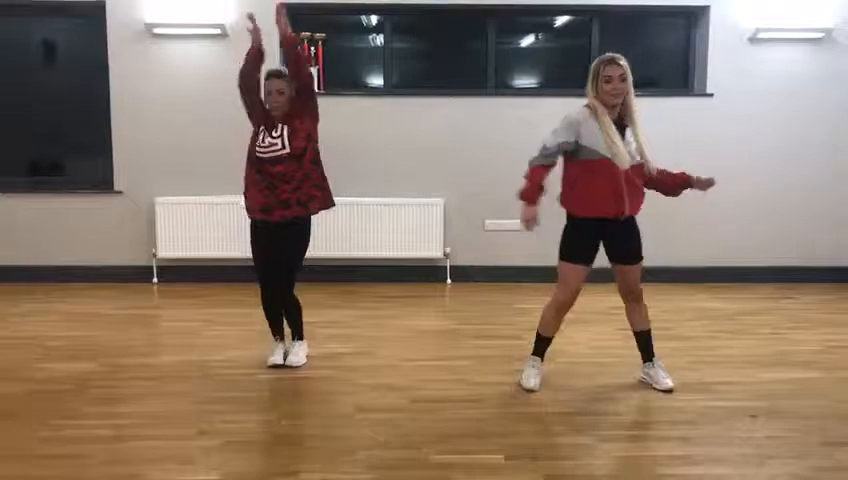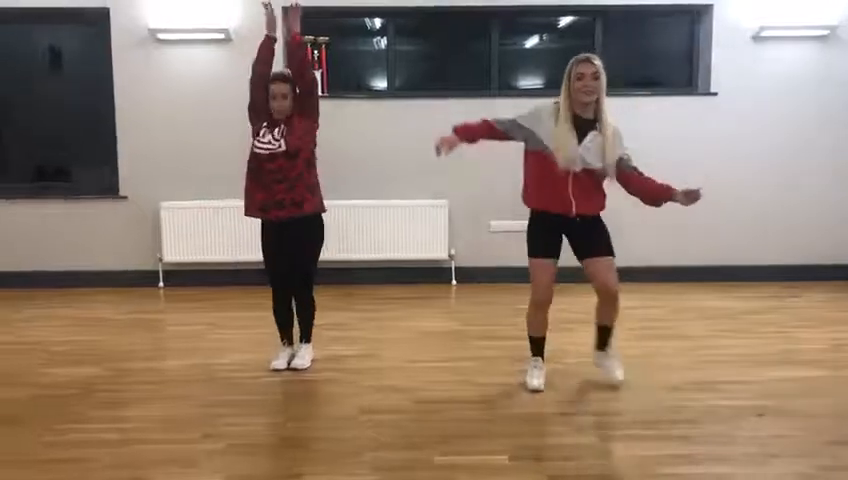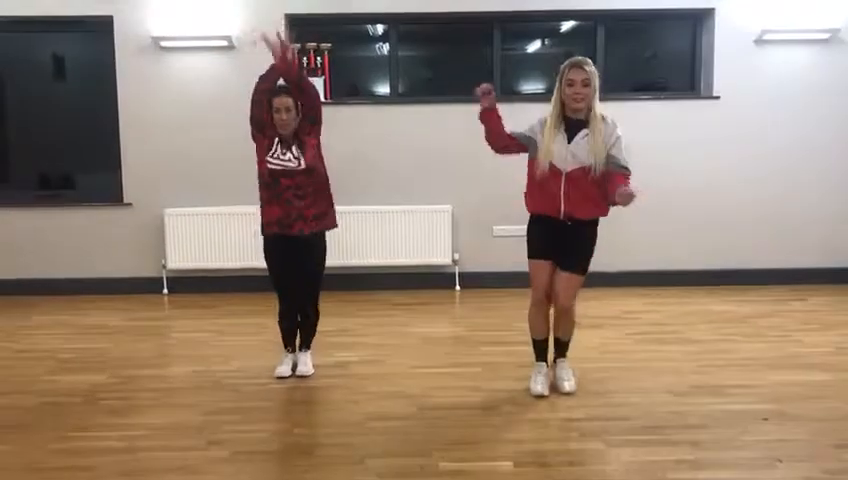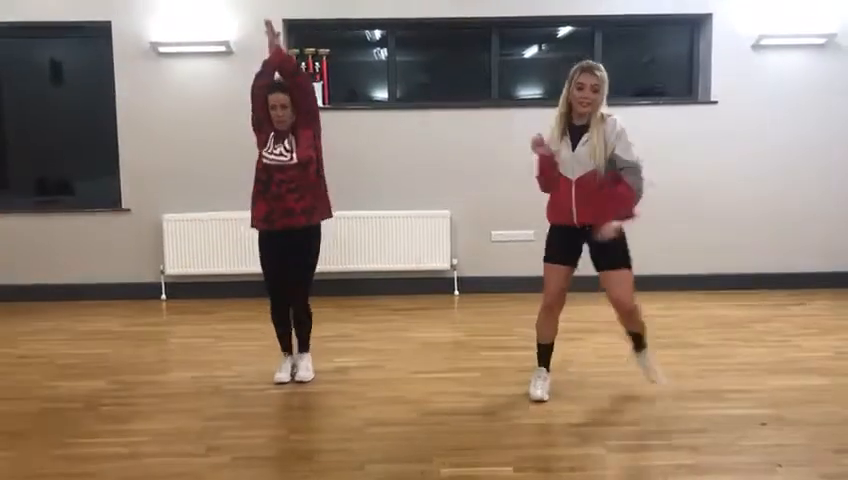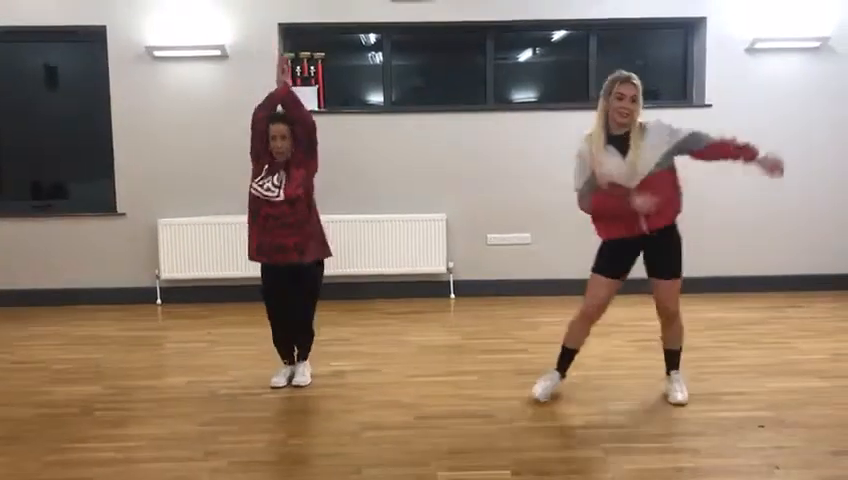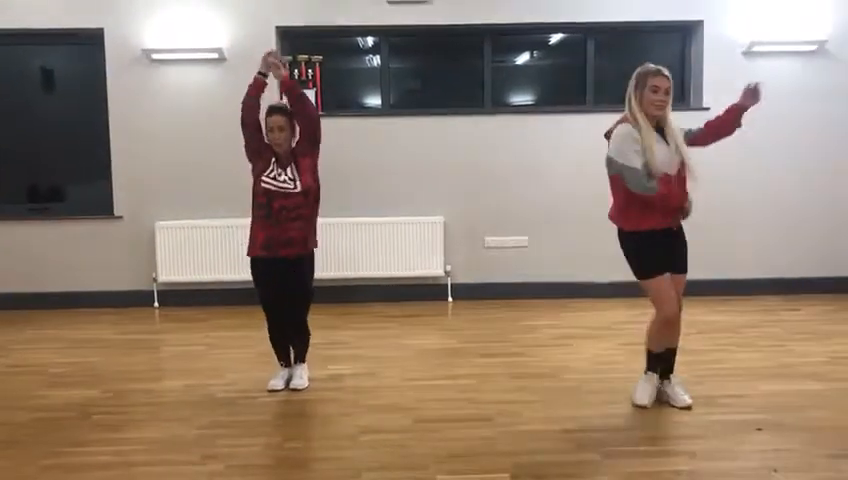
dt=0.3s
person 1, frame 1
left shoulder: (304, 116)
right shoulder: (260, 119)
left elbow: (305, 77)
right elbow: (246, 83)
left wrist: (288, 37)
right wrist: (256, 46)
left hip: (295, 218)
right hip: (262, 218)
left knee: (283, 284)
right knee: (267, 285)
left ankle: (298, 341)
right ankle: (278, 342)
person 1, frame 2
left shoulder: (306, 120)
right shoulder: (260, 121)
left elbow: (307, 79)
right elbow: (256, 79)
left wrist: (294, 34)
right wrist: (270, 35)
left hip: (306, 218)
right hip: (272, 220)
left knee: (303, 287)
right knee: (280, 287)
left ankle: (305, 345)
right ankle: (285, 345)
person 1, frame 3
left shoulder: (310, 135)
right shoulder: (264, 138)
left elbow: (310, 96)
right elbow: (259, 98)
left wrist: (287, 62)
right wrist: (279, 64)
left hip: (312, 232)
right hip: (278, 233)
left knee: (309, 300)
right knee: (288, 300)
left ankle: (305, 352)
right ankle: (288, 352)
person 1, frame 4
left shoulder: (308, 130)
right shoulder: (264, 133)
left elbow: (304, 89)
right elbow: (257, 93)
left wrist: (280, 54)
right wrist: (271, 57)
left hip: (305, 227)
right hip: (271, 229)
left knee: (298, 296)
right knee: (277, 297)
left ankle: (304, 355)
right ankle: (288, 356)
person 1, frame 5
left shoulder: (304, 164)
right shoulder: (261, 163)
left elbow: (306, 125)
right elbow: (258, 121)
left wrist: (287, 88)
right wrist: (277, 90)
left hip: (305, 259)
right hip: (271, 259)
left knee: (302, 320)
right knee: (278, 321)
left ankle: (303, 362)
right ankle: (287, 363)
person 1, frame 6
left shoulder: (306, 155)
right shoulder: (259, 157)
left elbow: (310, 118)
right elbow: (248, 118)
left wrist: (286, 81)
right wrist: (261, 76)
left hip: (299, 251)
right hip: (266, 252)
left knee: (297, 314)
right knee: (275, 315)
left ankle: (300, 365)
right ankle: (284, 366)
person 2, frame 1
left shoulder: (630, 126)
right shoulder: (579, 120)
left elbow: (645, 174)
right elbow: (543, 157)
left wrist: (687, 181)
right wrist: (529, 199)
left hip: (623, 222)
right hip: (585, 221)
left knee: (633, 294)
right knee: (564, 298)
left ankle: (649, 364)
right ankle: (536, 360)
person 2, frame 2
left shoulder: (610, 132)
right shoulder: (544, 117)
left elbow: (631, 177)
right elbow: (499, 128)
left wrist: (671, 195)
right wrist: (459, 134)
left hip: (587, 220)
right hip: (545, 217)
left knee: (609, 289)
right knee: (541, 296)
left ankle: (604, 351)
right ankle: (537, 361)
person 2, frame 3
left shoulder: (607, 129)
right shoulder: (543, 127)
left elbow: (617, 174)
right elbow: (502, 143)
left wrist: (622, 192)
right wrist: (488, 108)
left hip: (582, 225)
right hip: (543, 222)
left knee: (563, 302)
right knee: (540, 298)
left ankle: (561, 361)
right ankle: (540, 365)
person 2, frame 4
left shoulder: (612, 129)
right shoulder: (557, 132)
left elbow: (631, 177)
right elbow: (546, 184)
left wrist: (616, 218)
right wrist: (544, 158)
left hip: (605, 226)
right hip: (563, 226)
left knee: (623, 302)
right knee: (551, 301)
left ankle: (640, 349)
right ankle: (542, 371)
person 2, frame 5
left shoulder: (658, 134)
right shoulder: (589, 148)
left elbow: (704, 144)
right elbow: (586, 201)
left wrist: (753, 156)
right wrist: (629, 201)
left hip: (662, 233)
right hip: (618, 238)
left knee: (669, 311)
right knee: (590, 310)
left ankle: (673, 375)
right ankle: (557, 373)
person 2, frame 6
left shoulder: (667, 130)
right shoulder: (624, 136)
left elbow: (703, 136)
right elbow: (640, 186)
left wrist: (741, 107)
right wrist: (680, 199)
left hip: (670, 229)
right hip: (639, 233)
left knee: (676, 309)
right knee: (667, 310)
left ankle: (667, 379)
right ankle: (650, 375)
